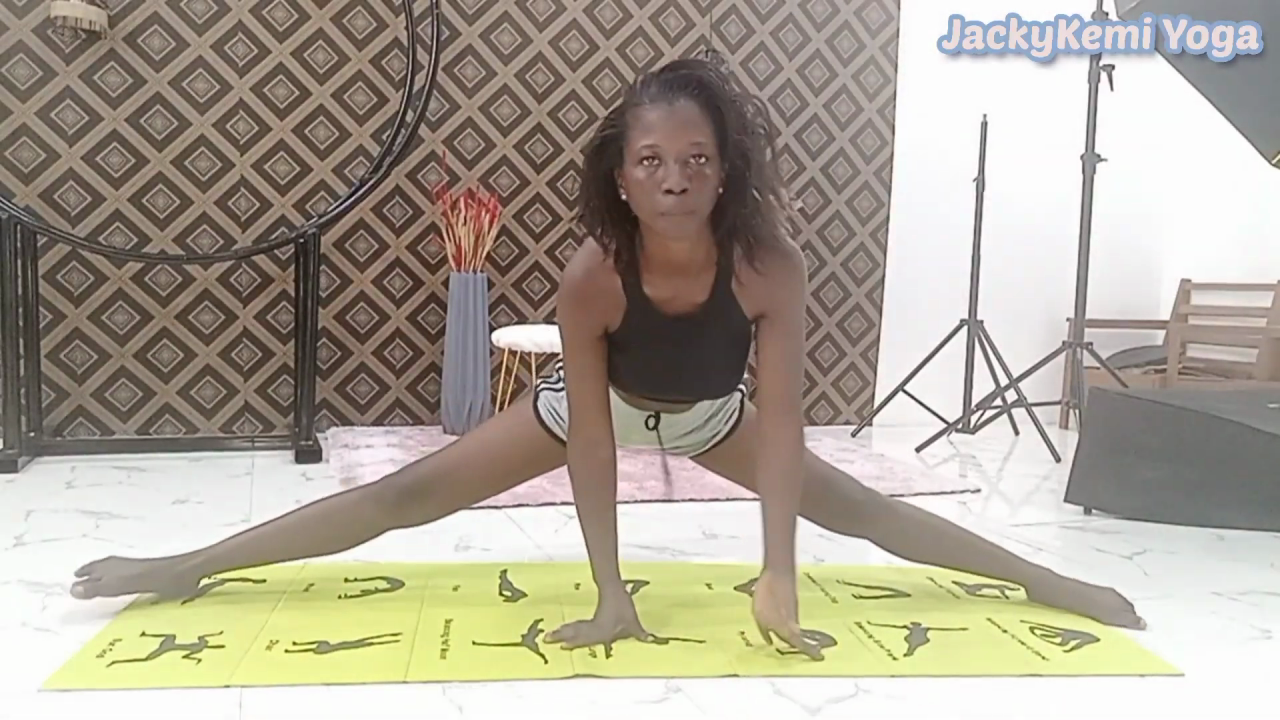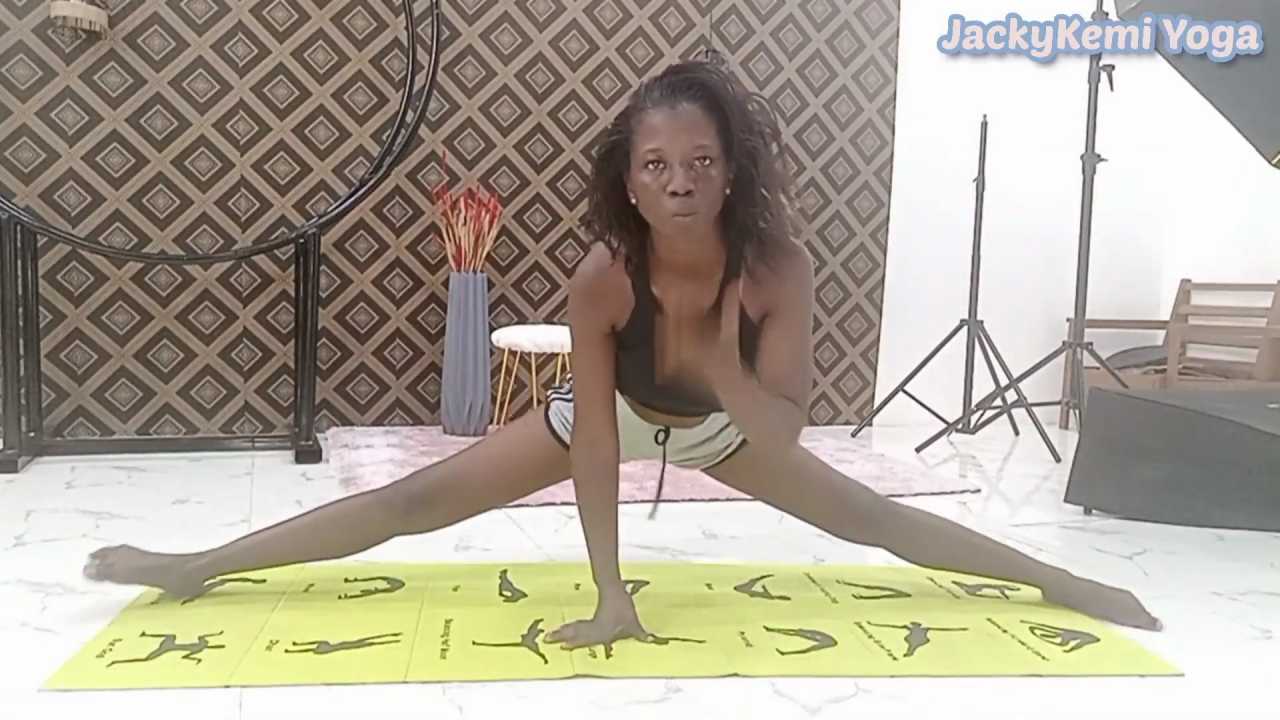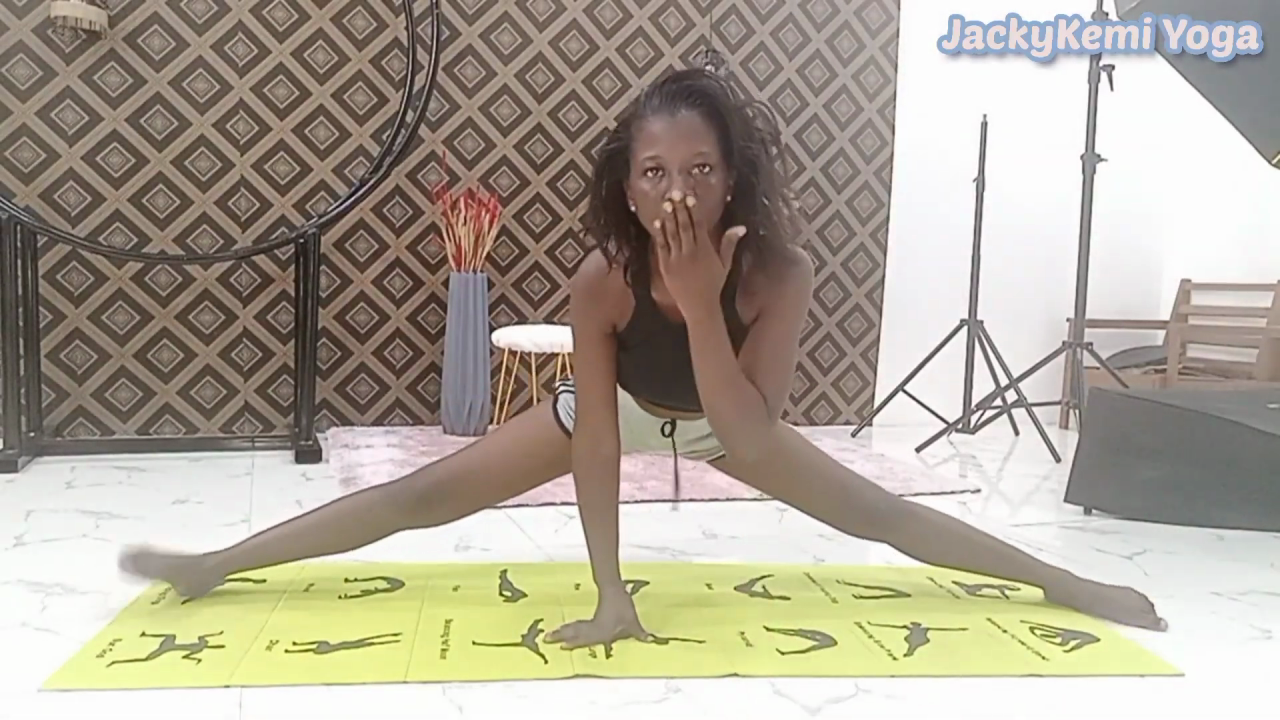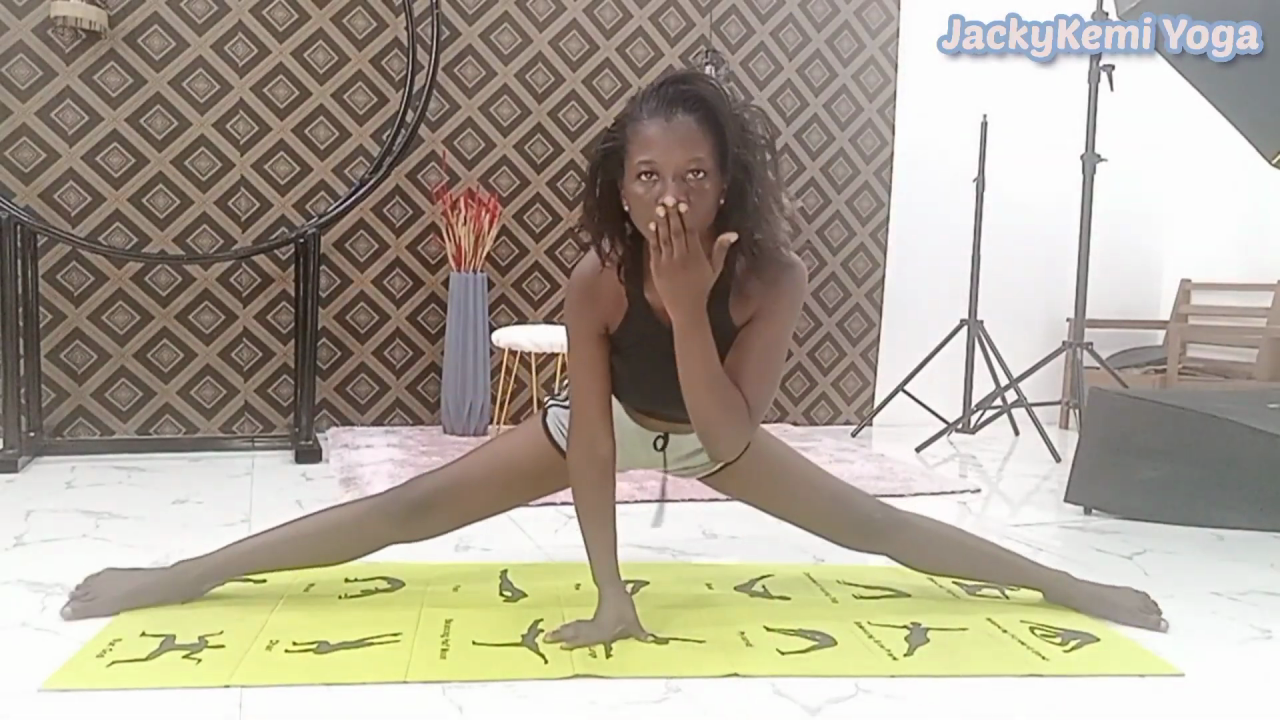
dt=0.3s
person 1, frame 1
left shoulder: (770, 264)
right shoulder: (592, 277)
left elbow: (780, 419)
right elbow: (591, 443)
left wrist: (775, 577)
right wrist: (609, 598)
left hip: (712, 415)
right hip: (594, 405)
left knee: (863, 511)
right knee: (404, 494)
left ankle: (1054, 583)
right ankle: (180, 569)
person 1, frame 2
left shoulder: (778, 267)
right shoulder: (600, 278)
left elbow: (784, 422)
right elbow: (594, 444)
left wrist: (720, 367)
right wrist: (609, 598)
left hip: (722, 425)
right hip: (612, 414)
left knee: (877, 519)
right knee: (418, 499)
left ankle: (1067, 586)
right ankle: (192, 568)
person 1, frame 3
left shoulder: (779, 271)
right shoulder: (603, 279)
left elbow: (746, 435)
right elbow: (597, 442)
left wrist: (702, 305)
right wrist: (611, 597)
left hip: (725, 416)
right hip: (614, 407)
left knee: (875, 512)
right knee: (425, 495)
left ankle: (1071, 586)
right ankle: (206, 566)
person 1, frame 4
left shoulder: (769, 277)
right shoulder: (595, 281)
left elbow: (729, 438)
right elbow: (590, 444)
left wrist: (688, 308)
right wrist: (609, 600)
left hip: (713, 431)
right hip: (607, 422)
left knee: (878, 526)
right knee: (413, 507)
left ankle: (1074, 590)
right ankle: (182, 577)
